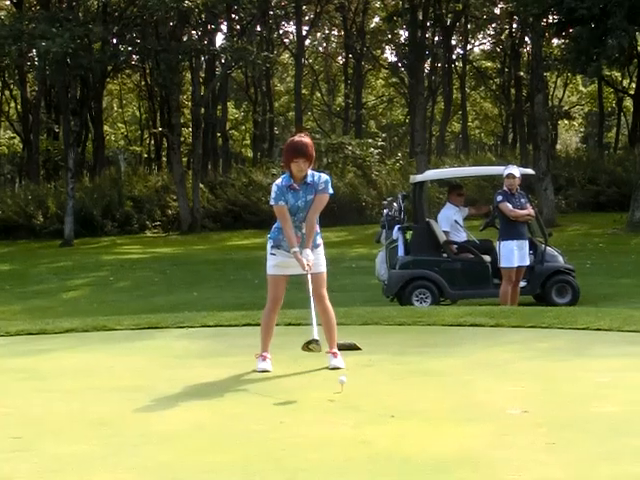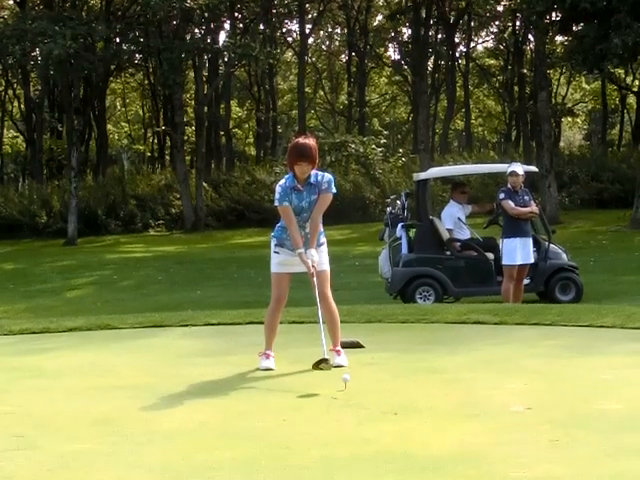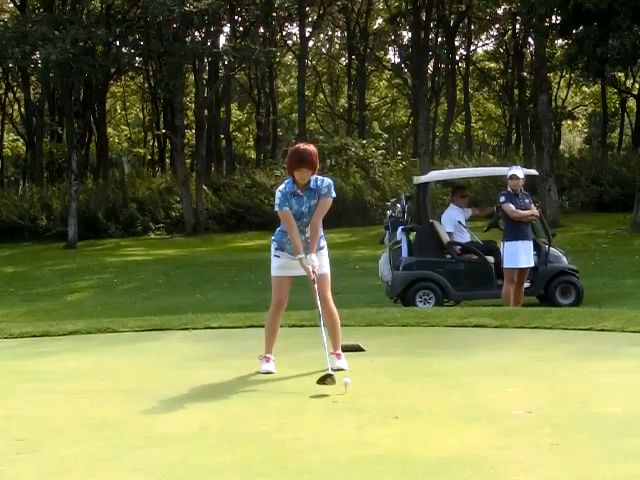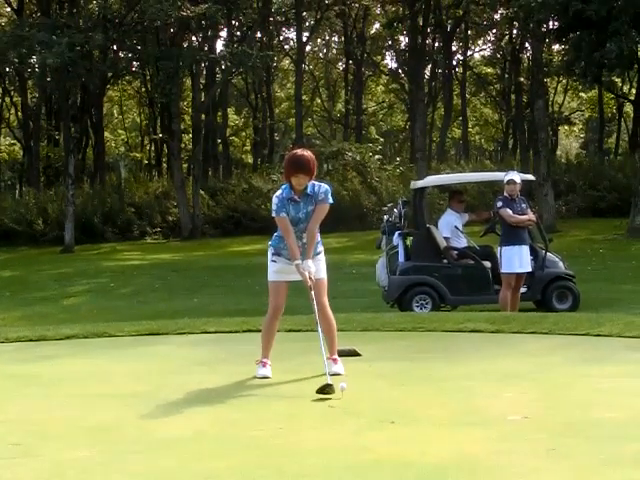
dt=1s
person 1, frame 1
left shoulder: (321, 181)
right shoulder: (279, 187)
left elbow: (312, 217)
right elbow: (286, 223)
left wrist: (307, 250)
right wrist: (296, 254)
left hip: (312, 245)
right hip: (281, 247)
left knee: (321, 299)
right knee: (274, 301)
left ankle: (333, 351)
right ankle: (264, 354)
person 1, frame 2
left shoulder: (325, 180)
right shoulder: (283, 187)
left elbow: (316, 217)
right elbow: (292, 224)
left wrist: (312, 250)
right wrist: (302, 255)
left hip: (316, 244)
right hip: (285, 246)
left knee: (325, 296)
right knee: (278, 299)
left ankle: (337, 349)
right ankle: (267, 352)
person 1, frame 3
left shoulder: (325, 185)
right shoulder: (283, 192)
left elbow: (316, 222)
right elbow: (292, 229)
left wrist: (311, 255)
right wrist: (302, 259)
left hip: (316, 247)
right hip: (285, 250)
left knee: (325, 299)
right knee: (278, 302)
left ankle: (338, 353)
right ankle: (267, 356)
person 1, frame 4
left shoulder: (322, 191)
right shoulder: (280, 198)
left elbow: (313, 228)
right elbow: (289, 235)
left wrist: (308, 261)
right wrist: (299, 265)
left hip: (313, 253)
right hip: (282, 255)
left knee: (322, 305)
right knee: (275, 308)
left ankle: (334, 357)
right ankle: (264, 360)
person 2, frame 1
left shoulder: (522, 195)
right shoulder: (500, 195)
left elbow: (532, 215)
right elbow: (510, 213)
left wrist: (517, 216)
right wrist: (526, 212)
left hip: (523, 240)
right hip: (507, 241)
left knee: (517, 281)
right knee: (508, 280)
person 2, frame 2
left shoulder: (526, 192)
right shoulder: (503, 193)
left elbow: (536, 212)
right elbow: (512, 210)
left wrist: (520, 213)
right wrist: (529, 210)
left hip: (526, 238)
right hip: (510, 238)
left knee: (520, 279)
right knee: (509, 278)
person 2, frame 3
left shoulder: (526, 196)
right shoulder: (504, 196)
left elbow: (536, 216)
right elbow: (513, 213)
left wrist: (521, 216)
right wrist: (530, 213)
left hip: (527, 241)
right hip: (511, 242)
left knee: (521, 282)
right knee: (510, 281)
person 2, frame 4
left shoulder: (523, 201)
right shoulder: (500, 201)
left elbow: (533, 220)
right elbow: (511, 218)
left wrist: (518, 221)
right wrist: (527, 217)
left hip: (524, 246)
right hip: (508, 246)
left knee: (517, 287)
right knee: (507, 286)
